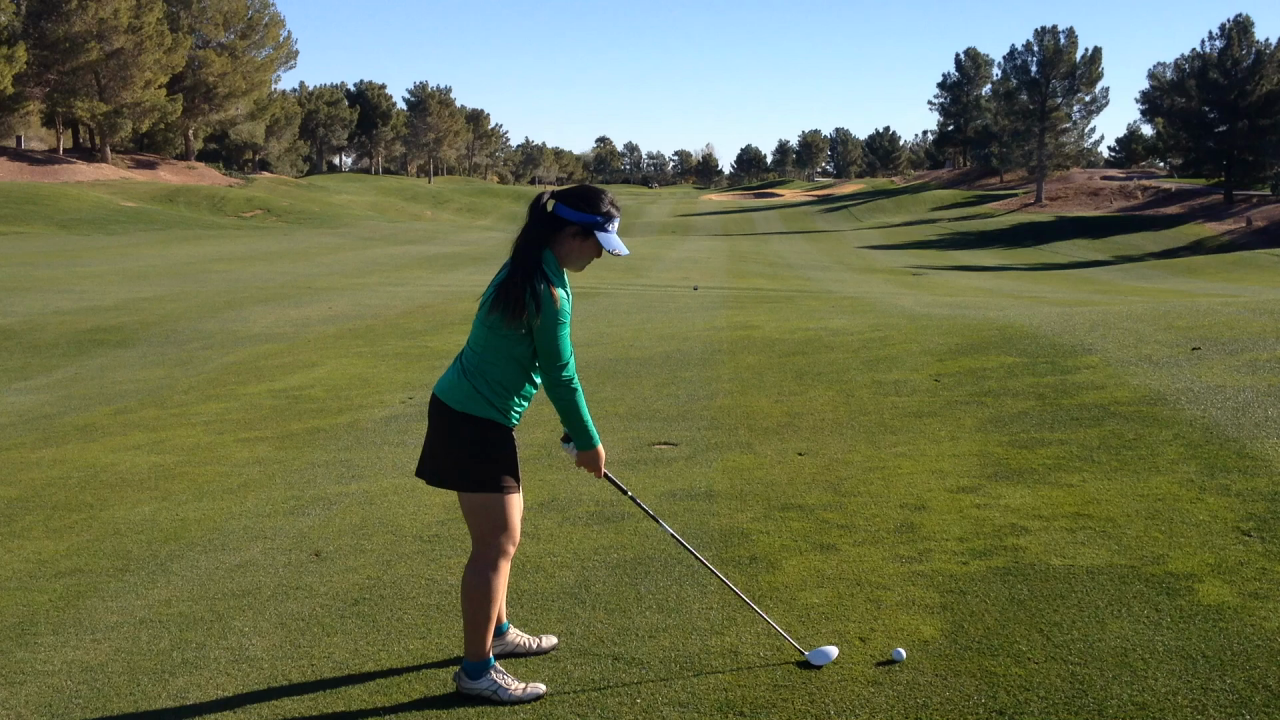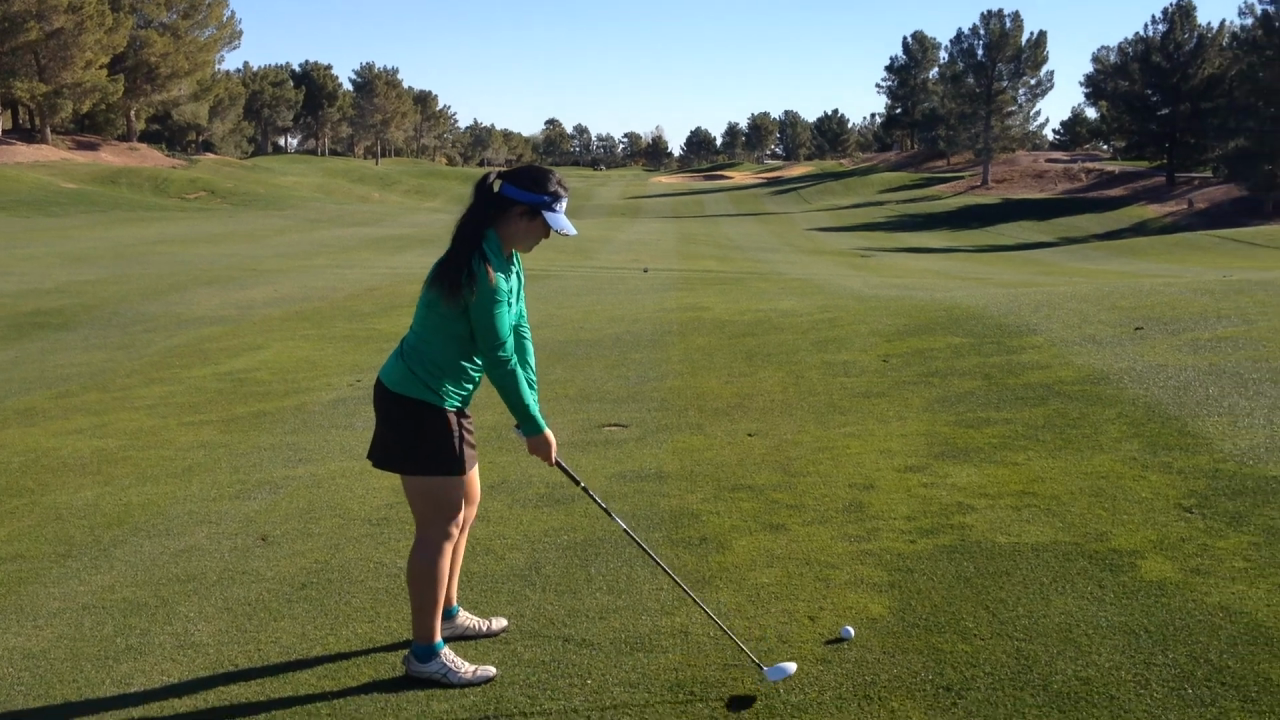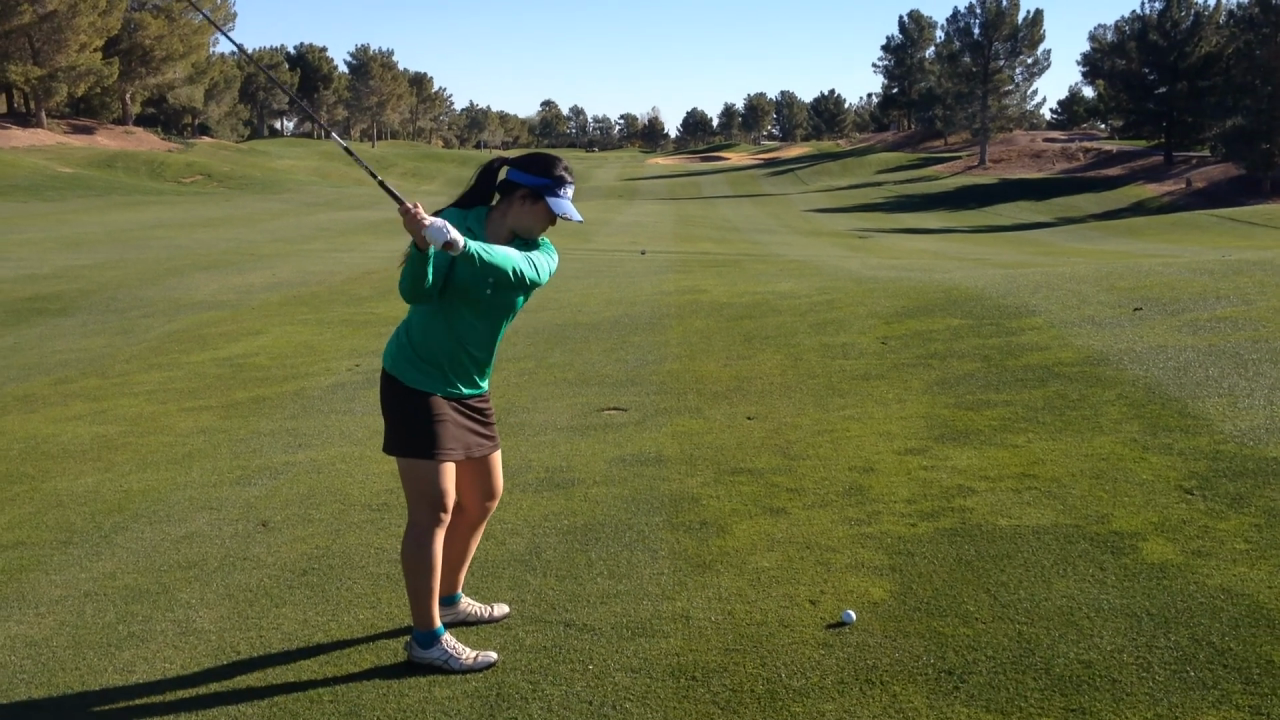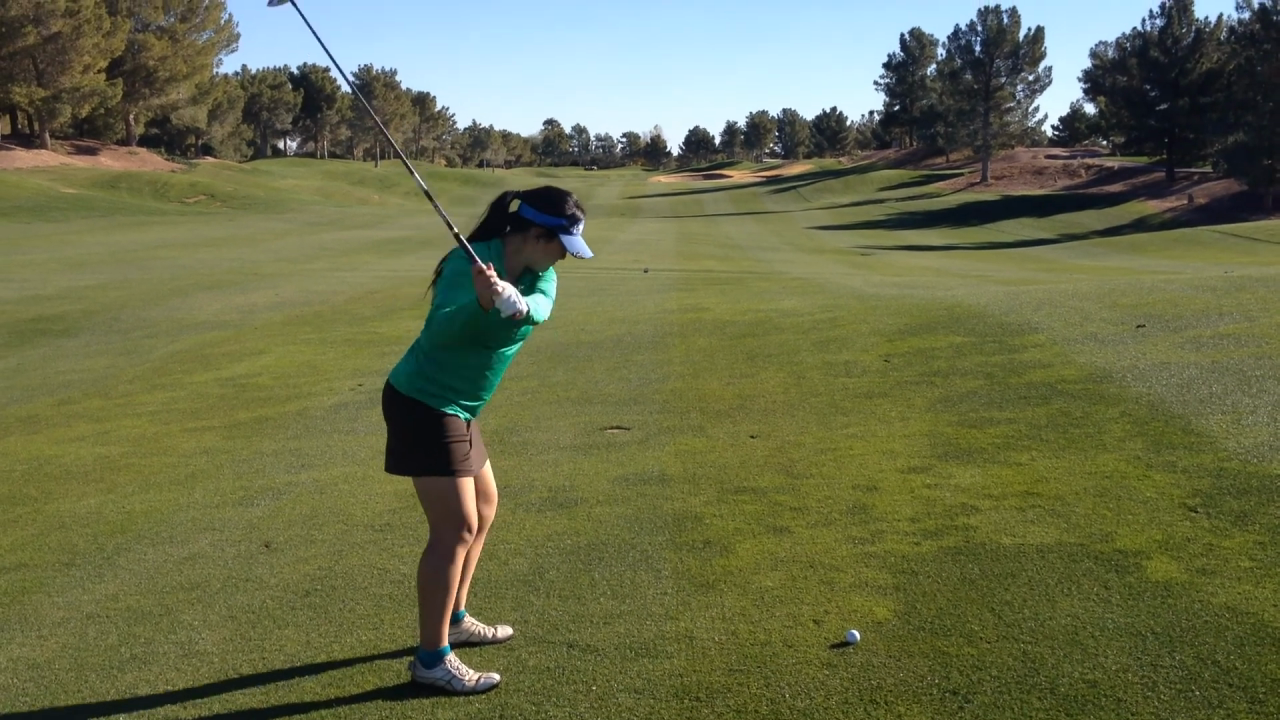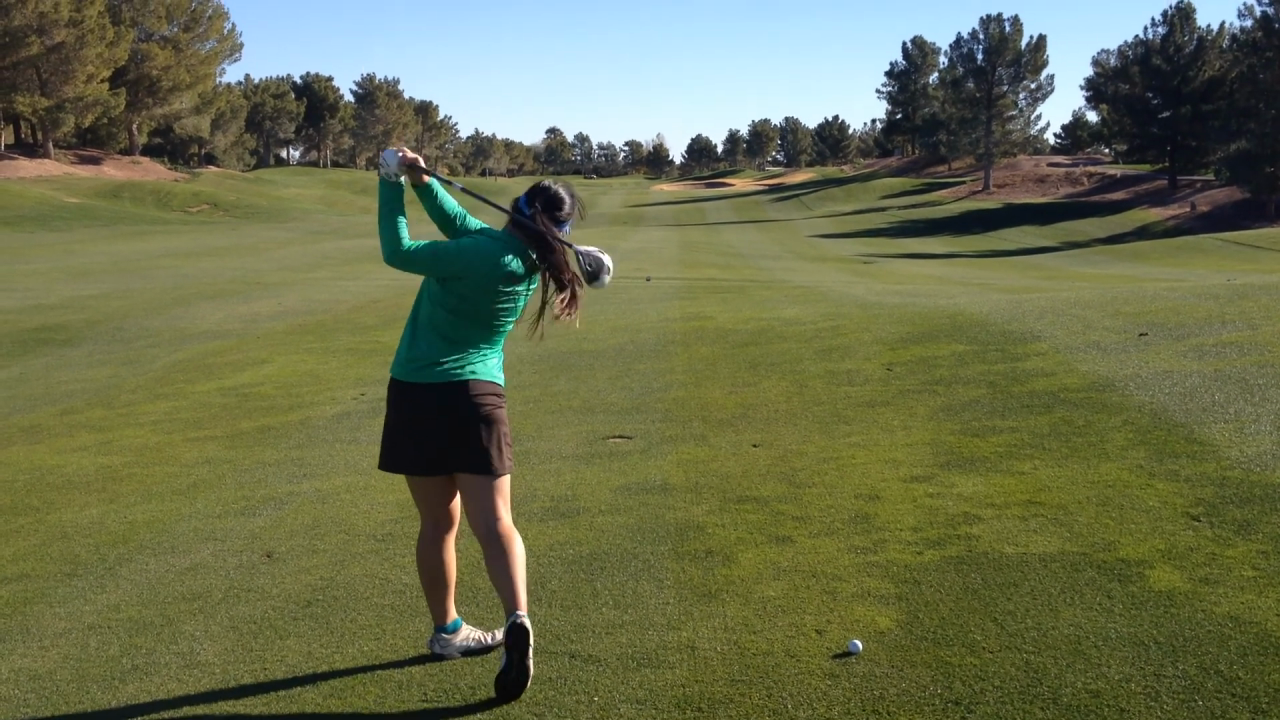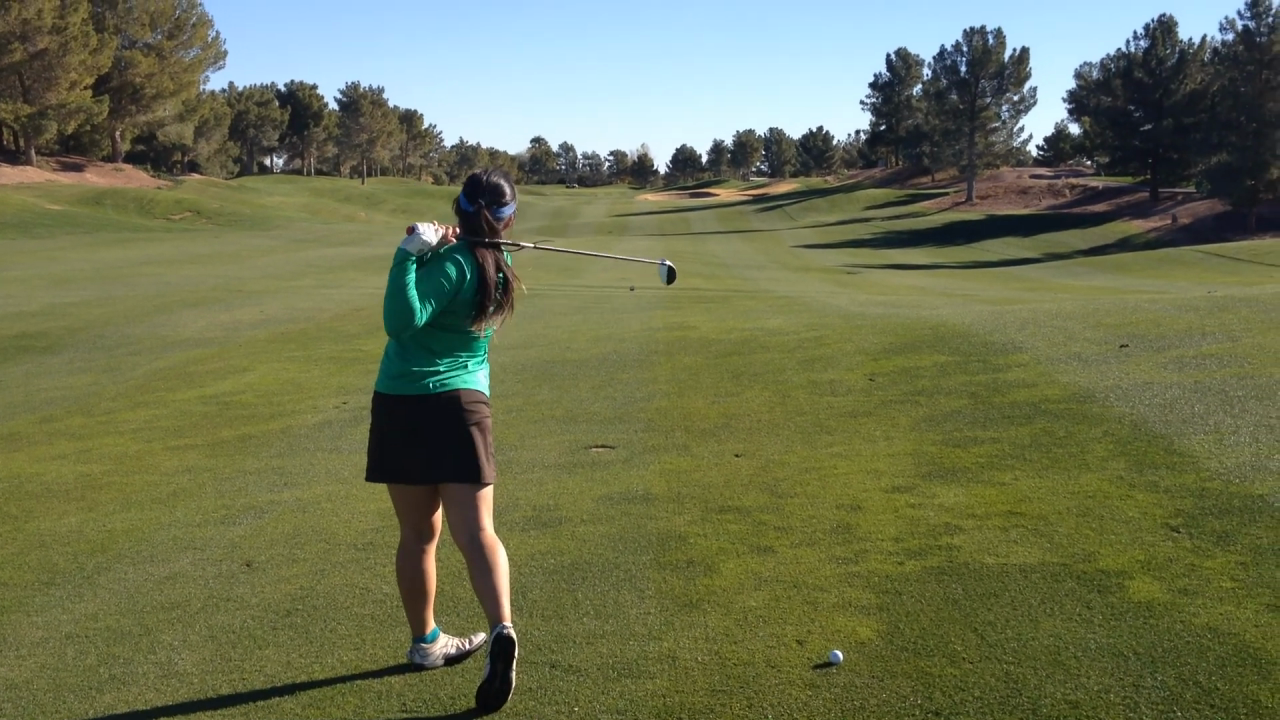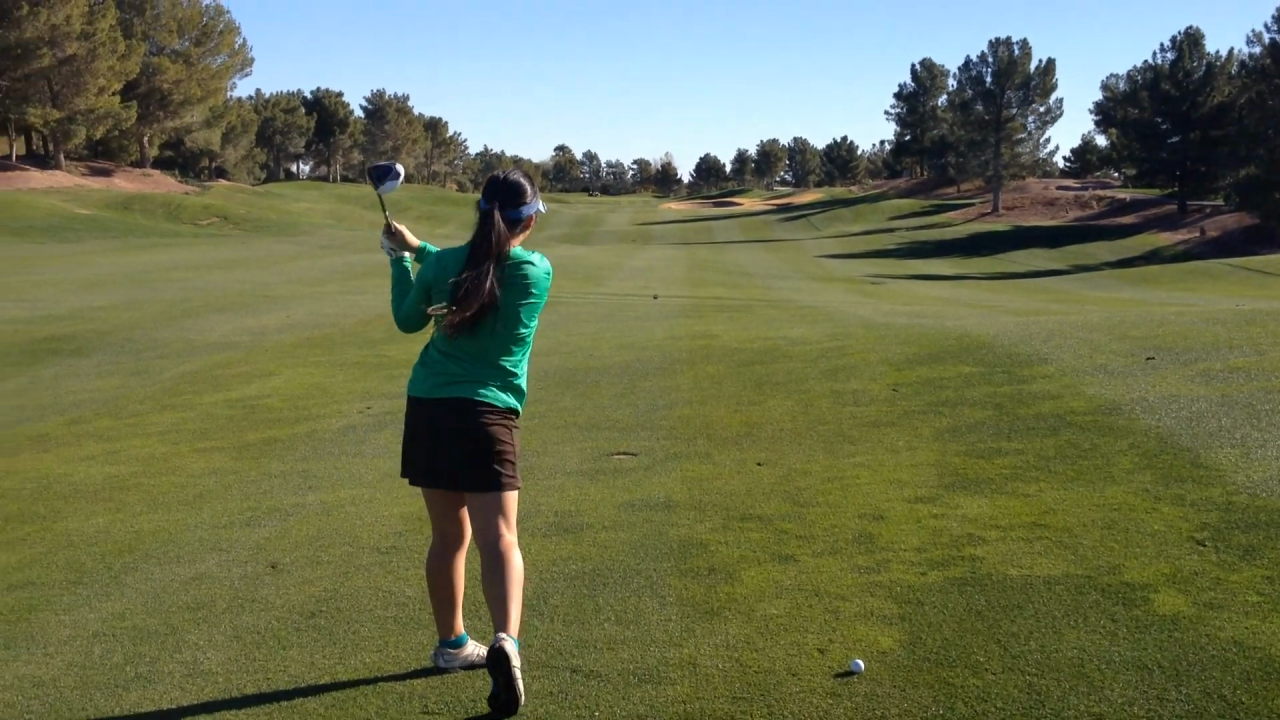
dt=0.5s
person 1, frame 1
left shoulder: (536, 269)
right shoulder: (546, 291)
left elbow: (555, 368)
right elbow: (560, 377)
left wrist: (576, 433)
right wrist: (589, 442)
left hip: (477, 413)
right hip: (474, 420)
left knee: (505, 530)
right knee: (496, 543)
left ankle: (498, 632)
right ankle: (476, 668)
person 1, frame 2
left shoulder: (504, 258)
right shoulder: (483, 270)
left elbow: (519, 337)
right elbow: (499, 359)
left wrist: (531, 412)
right wrist: (535, 427)
left hip: (441, 400)
right hip: (417, 402)
left knee: (464, 507)
right knee: (441, 525)
left ankle: (447, 615)
right ankle: (426, 652)
person 1, frame 3
left shoulder: (542, 256)
right shoulder: (450, 222)
left elbow: (509, 265)
right elbow: (415, 293)
left wrist: (456, 243)
right wrist: (421, 243)
left hip: (470, 389)
right hip: (415, 383)
left knee: (483, 497)
right knee: (434, 509)
left ankle: (448, 600)
right ankle: (427, 638)
person 1, frame 4
left shoulder: (542, 277)
right shoulder: (470, 261)
left elbow: (536, 308)
right elbow: (441, 334)
left wrist: (514, 302)
right wrist: (480, 301)
left hip: (453, 407)
right hip: (423, 404)
left knee: (479, 510)
right knee: (456, 527)
left ankle: (451, 620)
right ankle: (431, 658)
person 1, frame 5
left shoulder: (482, 252)
right shoulder: (524, 262)
left elbow: (398, 252)
left wrist: (394, 179)
right wrist: (423, 175)
left hip: (415, 393)
right hip: (475, 396)
left knee: (439, 520)
right knee: (493, 520)
left ankle: (448, 630)
right ankle: (517, 620)
person 1, frame 6
left shoulder: (449, 265)
right shoulder: (492, 263)
left elbow: (400, 324)
left wrist: (417, 249)
right wrist: (421, 246)
left hip: (401, 404)
right hip: (461, 405)
left knee: (418, 532)
right knee: (476, 532)
left ankle: (425, 641)
right ankle: (502, 630)
person 1, frame 7
left shoulder: (442, 266)
right shoulder: (539, 272)
left elbow: (405, 321)
left wrist: (399, 261)
right wrist: (418, 249)
left hip: (427, 408)
right hip: (485, 414)
left knee: (449, 535)
right knee: (499, 538)
left ankle: (452, 643)
right ankle: (505, 644)
